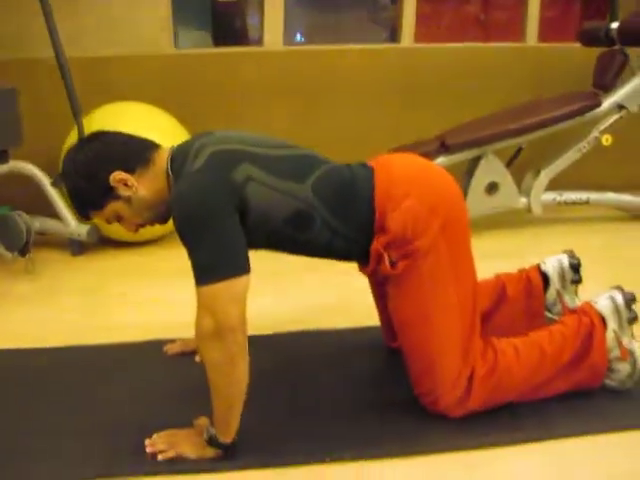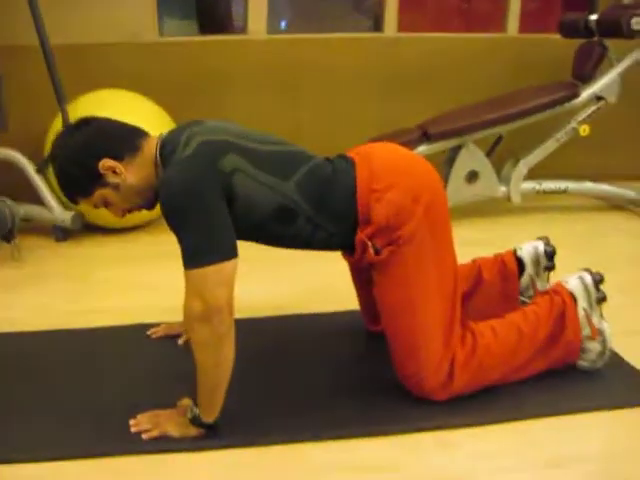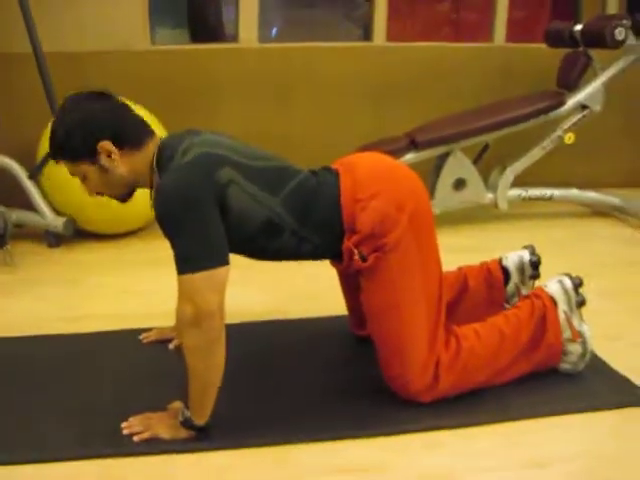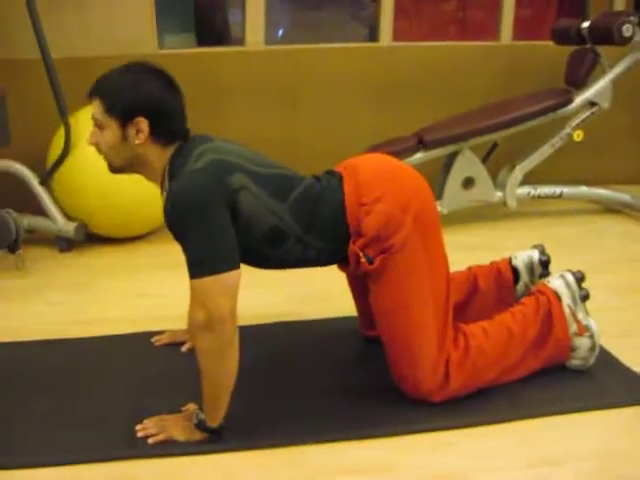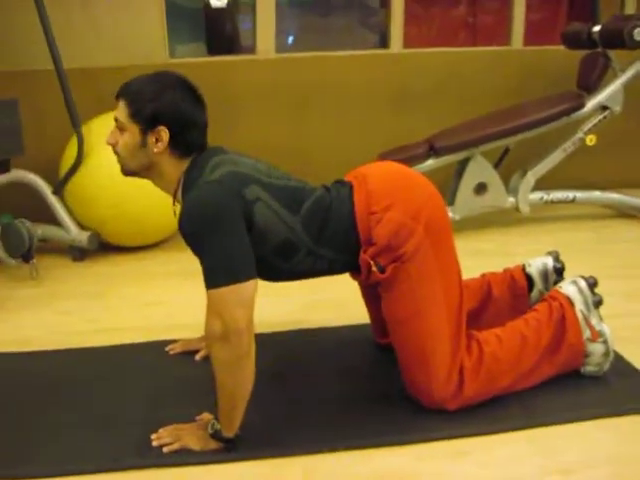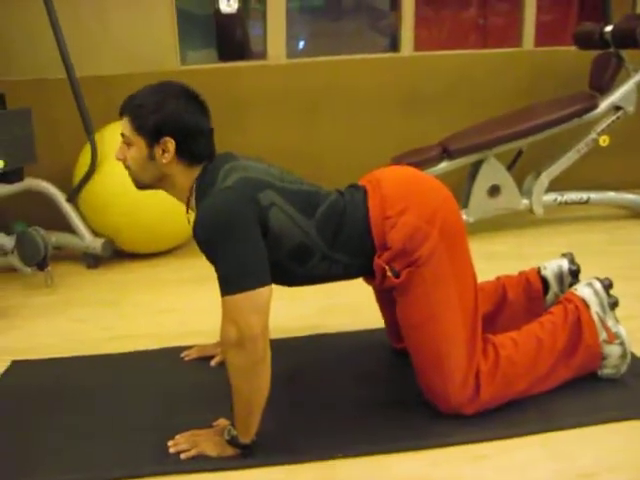
dt=0.3s
person 1, frame 1
left shoulder: (196, 197)
right shoulder: (198, 161)
left elbow: (225, 326)
left wrist: (218, 437)
right wrist: (213, 334)
left hip: (413, 212)
right hip: (397, 187)
left knee: (450, 387)
right knee: (407, 335)
right ankle: (543, 284)
person 1, frame 2
left shoulder: (183, 183)
right shoulder: (184, 149)
left elbow: (214, 310)
left wrist: (200, 416)
right wrist: (196, 318)
left hip: (394, 202)
right hip: (378, 176)
left knee: (431, 371)
right knee: (386, 321)
left ankle: (568, 313)
right ankle: (517, 269)
person 1, frame 3
left shoulder: (178, 189)
right shoulder: (182, 152)
left elbow: (206, 316)
left wrist: (192, 420)
right wrist: (187, 324)
left hip: (379, 209)
right hip: (362, 185)
left knee: (417, 374)
right knee: (374, 325)
left ankle: (547, 315)
right ankle: (505, 277)
person 1, frame 4
left shoulder: (190, 194)
right shoulder: (196, 158)
left elbow: (218, 320)
left wrist: (206, 423)
right wrist: (198, 327)
left hip: (383, 212)
right hip: (369, 184)
left knee: (428, 374)
right knee: (382, 328)
left ankle: (556, 315)
right ankle: (513, 276)
person 1, frame 5
left shoulder: (205, 206)
right shoulder: (208, 171)
left elbow: (235, 330)
left wrist: (221, 431)
right wrist: (214, 334)
left hip: (395, 219)
right hip: (379, 194)
left knee: (442, 383)
right knee: (396, 335)
left ankle: (568, 319)
right ankle: (527, 283)
person 1, frame 6
left shoulder: (220, 213)
right shoulder: (219, 176)
left elbow: (250, 338)
left wrist: (238, 437)
right wrist: (228, 341)
left hip: (409, 223)
right hip: (394, 197)
left knee: (458, 387)
right knee: (411, 339)
left ankle: (582, 320)
right ankle: (544, 285)
